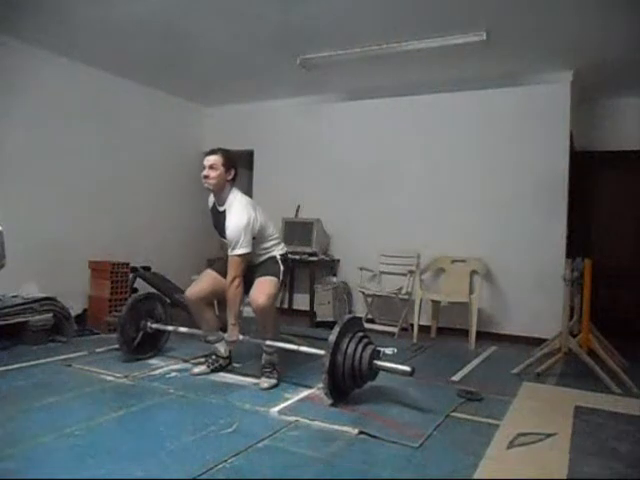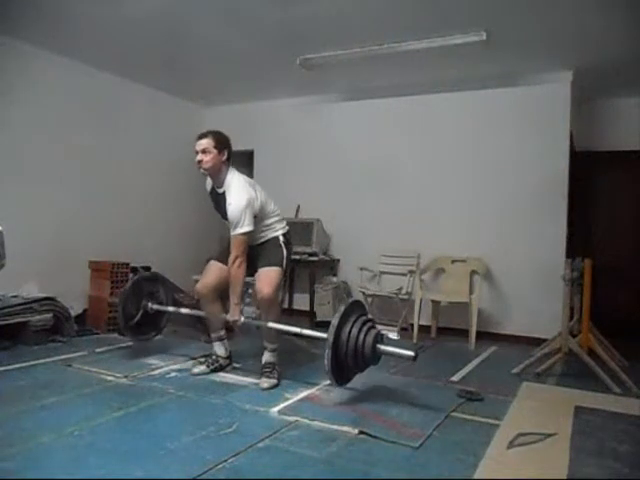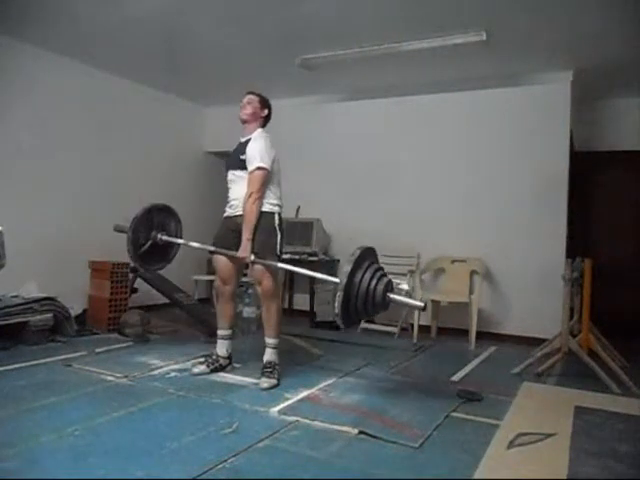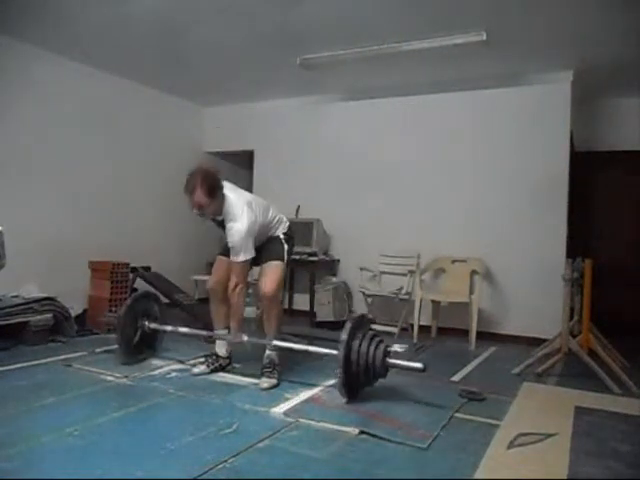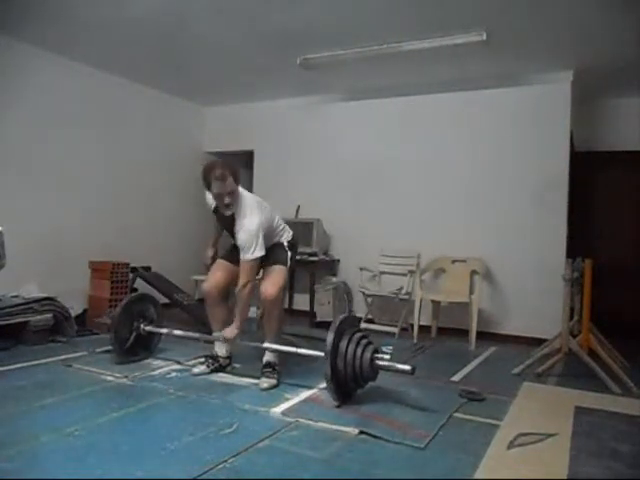
dt=1s
person 1, frame 1
left shoulder: (239, 215)
right shoulder: (214, 200)
left elbow: (235, 279)
left wrist: (233, 325)
left hip: (269, 258)
right hip: (239, 258)
left knee: (260, 301)
right knee: (194, 295)
left ankle: (270, 360)
right ankle: (221, 353)
person 1, frame 2
left shoulder: (239, 194)
right shoulder: (211, 182)
left elbow: (237, 259)
left wrist: (235, 306)
left hip: (271, 239)
right hip: (243, 240)
left knee: (265, 293)
right knee: (204, 288)
left ankle: (270, 361)
right ankle: (221, 354)
person 1, frame 3
left shoulder: (260, 142)
right shoulder: (240, 146)
left elbow: (254, 196)
left wrist: (246, 242)
right wrist: (234, 233)
left hip: (262, 219)
right hip: (232, 218)
left knee: (266, 287)
right knee: (223, 286)
left ankle: (270, 361)
right ankle: (222, 355)
person 1, frame 4
left shoulder: (239, 224)
right shoulder: (214, 191)
left elbow: (238, 284)
left wrist: (235, 330)
left hip: (273, 236)
right hip: (245, 241)
left knee: (268, 291)
right knee: (215, 286)
left ankle: (270, 360)
right ankle: (221, 354)
person 1, frame 5
left shoulder: (250, 219)
right shoulder: (212, 197)
left elbow: (246, 282)
left wrist: (237, 325)
right wrist: (214, 245)
left hip: (277, 244)
right hip: (244, 244)
left knee: (269, 293)
right knee: (211, 289)
left ankle: (270, 360)
right ankle: (221, 354)
